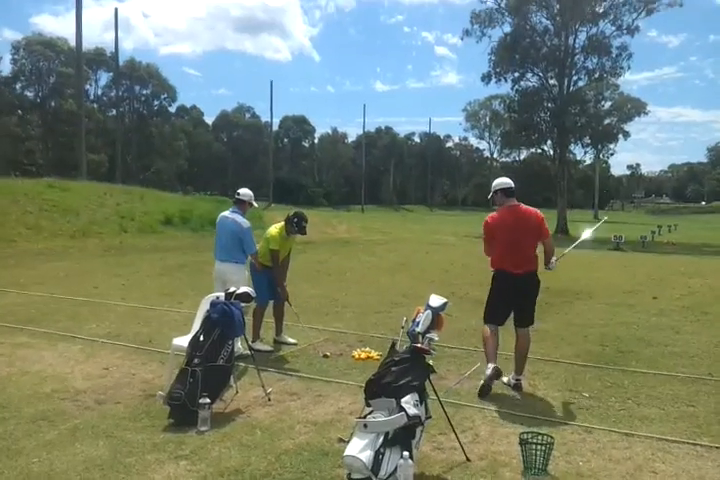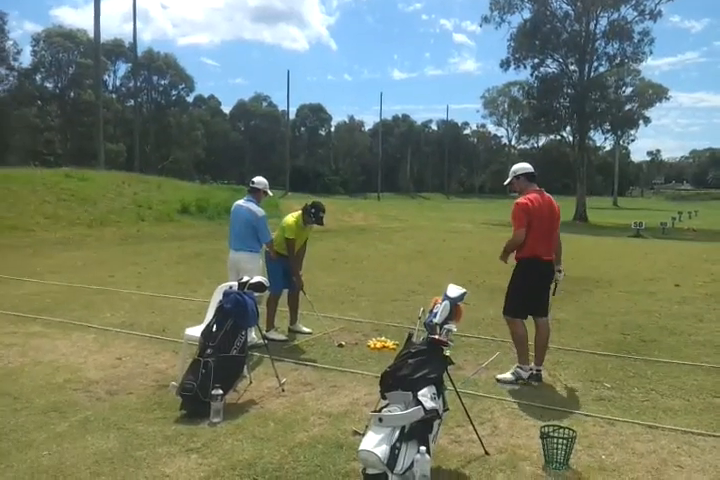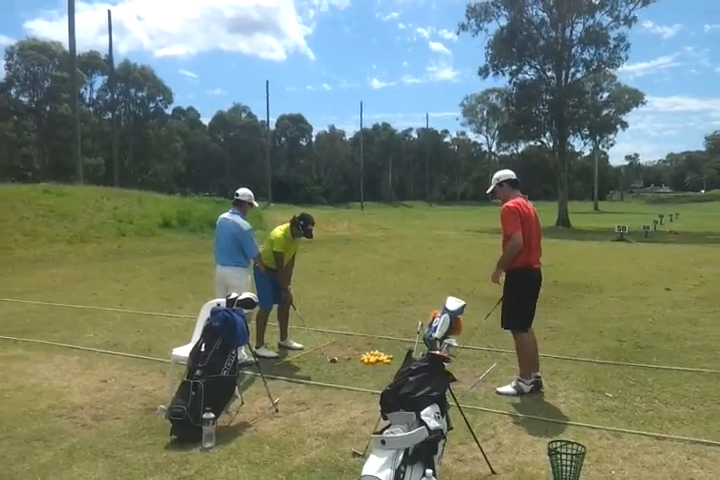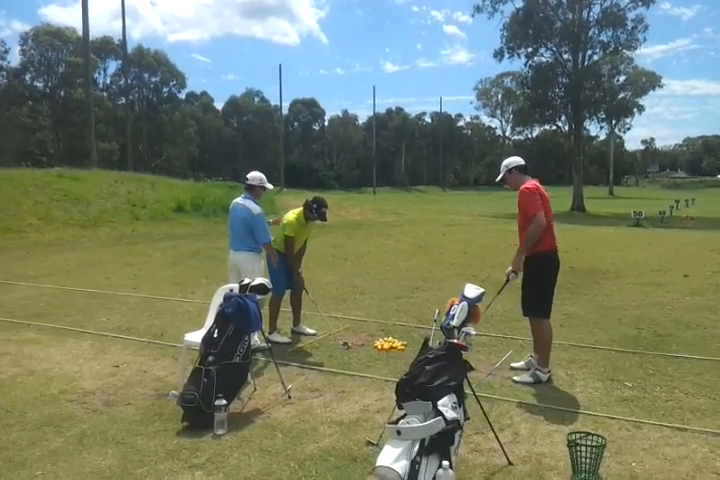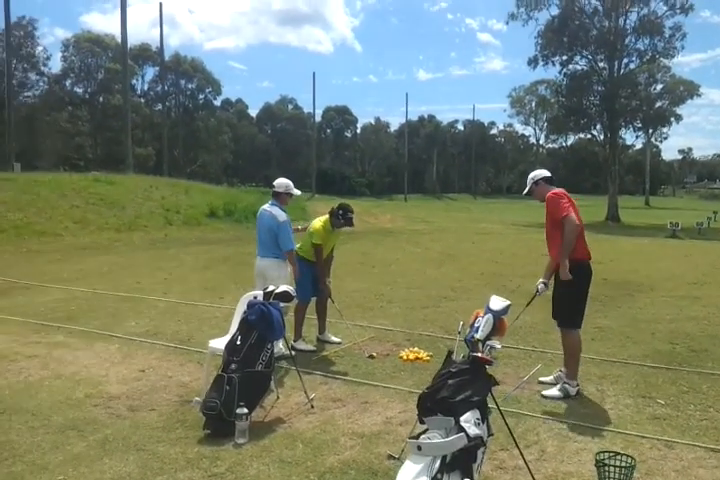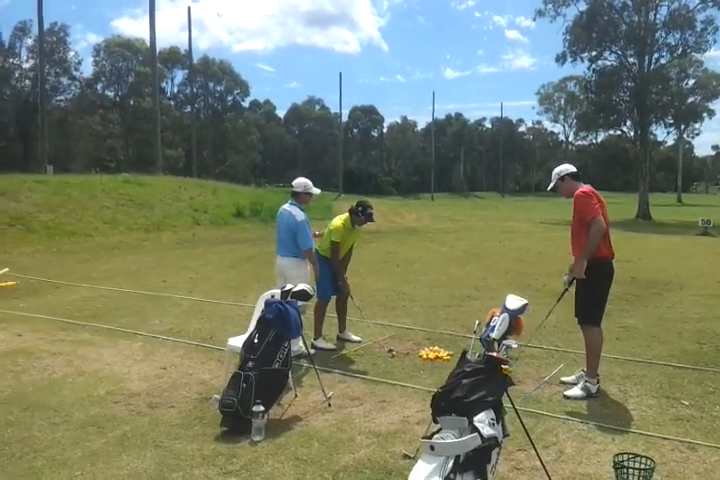
dt=0.4s
person 1, frame 1
left shoulder: (492, 220)
right shoulder: (535, 215)
right elbow: (549, 246)
right wrist: (549, 262)
left hip: (503, 278)
right hip: (529, 278)
left knee: (491, 323)
right knee: (523, 329)
left ankle: (491, 367)
right ankle: (517, 378)
person 1, frame 2
left shoulder: (522, 203)
right shoulder: (551, 201)
left elbow: (518, 238)
right elbow: (557, 236)
left wrist: (505, 252)
right wrist: (558, 265)
left hip: (529, 265)
right hip: (547, 265)
left knee: (513, 315)
right knee: (541, 317)
left ankle: (523, 368)
right ankle: (537, 368)
person 1, frame 3
left shoulder: (510, 208)
right shoulder: (529, 206)
left elbow: (515, 243)
left wrist: (498, 269)
left hip: (520, 274)
right hip: (532, 271)
left knee: (518, 329)
right knee: (525, 327)
left ankle: (525, 382)
right ankle: (534, 375)
person 1, frame 4
left shoulder: (528, 189)
right shoulder: (531, 190)
left elbow: (540, 223)
left wrist: (521, 256)
right wrist: (515, 265)
left hip: (541, 260)
right hip: (537, 259)
left knee: (540, 315)
right knee: (533, 313)
left ankle: (542, 370)
right ankle: (536, 358)
person 1, frame 5
left shoulder: (555, 196)
right shoulder: (556, 200)
left elbow: (573, 224)
left wrist: (564, 261)
right wrist: (545, 278)
left hip: (574, 269)
right hip: (568, 269)
left knee: (569, 326)
right knee: (564, 324)
left ankle: (571, 383)
right ankle: (566, 372)
person 1, frame 6
left shoulder: (583, 194)
right shoulder: (584, 196)
left elbow: (599, 226)
left wrist: (581, 262)
right wrist: (573, 269)
left hip: (595, 268)
right hip: (591, 267)
left knee: (590, 324)
right knee: (588, 323)
left ankle: (591, 382)
right ankle: (589, 372)
person 2, frame 1
left shoulder: (221, 217)
right shoulder: (243, 224)
right elbow: (252, 252)
left hip: (219, 266)
right hip: (235, 269)
right ankle: (234, 347)
person 2, frame 2
left shoulder: (236, 206)
right shoulder: (258, 212)
right elbow: (267, 241)
right wrist: (273, 253)
left hip: (233, 255)
right hip: (250, 258)
right ankle: (248, 337)
person 2, frame 3
left shoulder: (221, 219)
right shoulder: (243, 226)
right elbow: (254, 255)
right wrist: (262, 267)
left hip: (220, 270)
right hip: (237, 273)
right ankle: (238, 354)
person 2, frame 4
left shoulder: (234, 204)
right shoulder: (255, 210)
right elbow: (265, 241)
left wrist: (268, 222)
right wrist: (274, 256)
left hip: (234, 255)
right hip: (250, 258)
right ankle: (250, 340)
person 2, frame 5
left shoulder: (263, 210)
right shoulder: (281, 217)
right elbow: (288, 249)
left wrist: (297, 229)
right wrist: (294, 267)
left hip: (260, 262)
right hip: (276, 265)
right ankle: (275, 348)
person 2, frame 6
left shoulder: (282, 210)
right shoulder: (299, 216)
right elbow: (306, 248)
left wrist: (314, 234)
right wrist: (315, 265)
left hip: (281, 261)
right hip: (295, 264)
right ankle: (294, 347)
person 3, frame 1
left shoulder: (291, 233)
right shoulder: (275, 234)
left elbow: (286, 257)
right elbow: (276, 263)
left wrist: (283, 281)
right wrist: (282, 287)
left hip: (273, 268)
right hip: (260, 267)
left knee: (280, 300)
right knee: (262, 302)
left ankle: (279, 335)
right ankle: (255, 340)
person 3, frame 2
left shoulder: (308, 223)
right shoulder: (291, 223)
left elbow: (302, 246)
right elbow: (291, 252)
left wrist: (299, 269)
right wrist: (297, 276)
left hip: (288, 256)
right hip: (275, 255)
left knee: (295, 289)
right knee: (276, 291)
left ankle: (293, 324)
right ankle: (269, 329)
person 3, frame 3
left shoulder: (297, 235)
right shoulder: (279, 235)
left elbow: (291, 260)
right elbow: (279, 266)
left wrist: (288, 284)
right wrist: (286, 291)
left hip: (276, 270)
right hip: (264, 269)
left knee: (285, 303)
right knee: (266, 307)
left ankle: (284, 339)
right ankle: (259, 346)
person 3, frame 4
left shoulder: (310, 220)
right shoulder: (292, 220)
left elbow: (302, 244)
right elbow: (289, 250)
left wrist: (298, 268)
right wrist: (297, 273)
left hip: (290, 255)
right hip: (278, 254)
left knee: (297, 288)
right knee: (279, 292)
left ankle: (297, 325)
right ankle: (272, 332)
person 3, frame 5
left shoulder: (336, 227)
right shoulder: (318, 227)
left elbow: (329, 252)
right elbow: (319, 258)
left wrist: (327, 277)
right wrist: (323, 283)
left hip: (315, 262)
right hip: (303, 261)
left knee: (323, 296)
right knee: (304, 299)
left ankle: (322, 333)
right ankle: (297, 340)
person 3, frame 6
left shoulder: (357, 225)
right shoulder: (338, 225)
left elbow: (348, 250)
right elbow: (334, 255)
left wrist: (343, 274)
right wrist: (342, 279)
left hip: (336, 260)
right hip: (323, 259)
left knee: (343, 295)
right knee: (324, 298)
left ankle: (342, 332)
right ankle: (317, 338)
